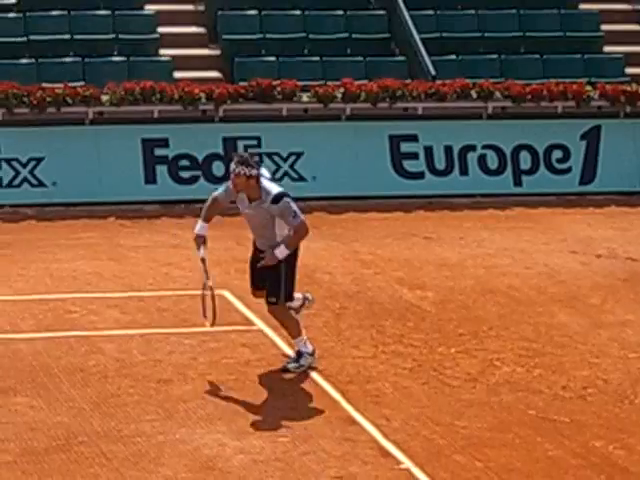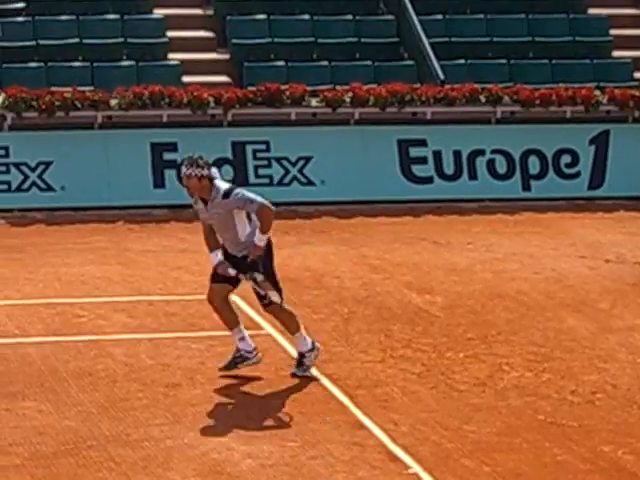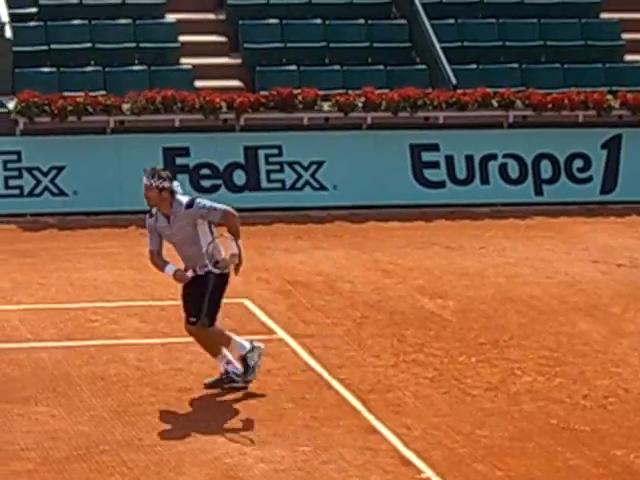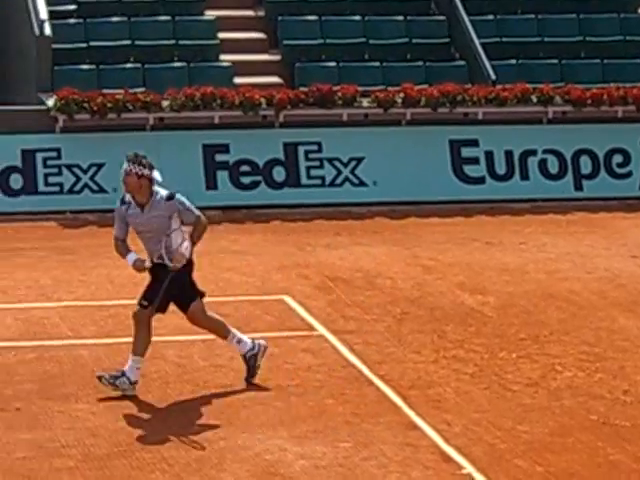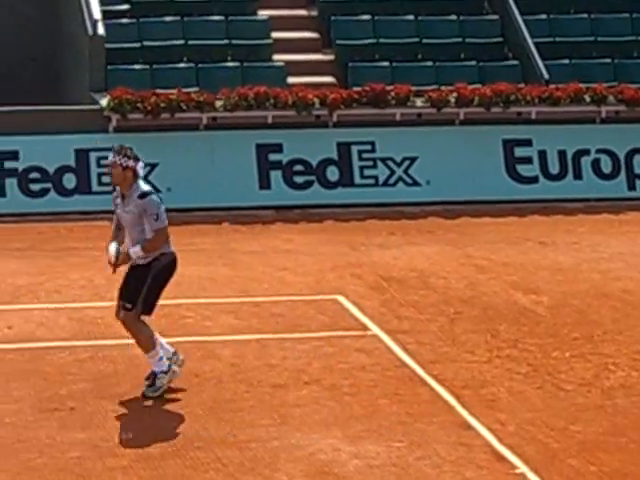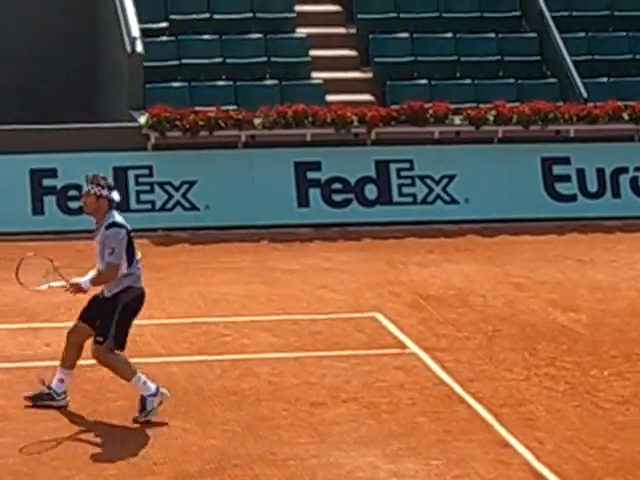
dt=0.2s
person 1, frame 1
left shoulder: (277, 199)
right shoulder: (236, 189)
left elbow: (302, 228)
right elbow: (215, 201)
left wrist: (278, 254)
right wrist: (201, 228)
left hip: (283, 249)
right hip: (261, 246)
left knee: (276, 309)
right knee: (259, 293)
left ankle: (305, 350)
right ankle: (301, 301)
person 1, frame 2
left shoulder: (228, 195)
right shoulder: (197, 200)
left elbow: (266, 210)
left wrist: (260, 242)
right wrist: (216, 259)
left hip: (253, 253)
right hip: (231, 252)
left knee: (272, 307)
right knee: (215, 297)
left ankle: (307, 349)
right ankle: (246, 349)
person 1, frame 3
left shoulder: (191, 207)
right shoulder: (154, 220)
left elbow: (231, 216)
right elbow: (154, 255)
left wrist: (235, 249)
right wrist: (172, 270)
left hip: (213, 271)
right hip: (192, 272)
left knee: (198, 327)
right knee: (194, 328)
left ankle: (247, 350)
right ankle: (234, 372)
person 1, frame 4
left shoulder: (169, 200)
right shoulder: (123, 206)
left elbow: (200, 223)
right elbow: (119, 242)
right wrist: (132, 259)
left hip: (175, 266)
right hip: (159, 265)
left knee: (141, 315)
right knee: (197, 316)
left ankle: (130, 377)
right ankle: (250, 348)
person 1, frame 5
left shoulder: (146, 198)
right shoulder: (119, 195)
left elbow: (161, 237)
right elbow: (119, 228)
left wrist: (132, 253)
right wrist: (115, 248)
left hip: (159, 263)
right hip: (141, 262)
left knee: (130, 317)
right knee: (124, 315)
left ankle: (162, 368)
right ankle: (167, 357)
person 1, frame 6
left shoulder: (114, 229)
right shoulder: (103, 224)
left elbow: (111, 273)
left wrist: (83, 283)
right wrist: (85, 281)
left hip: (126, 294)
right hip: (111, 293)
left knee: (103, 350)
right knee: (75, 335)
left ankle: (150, 393)
right ankle: (58, 391)
